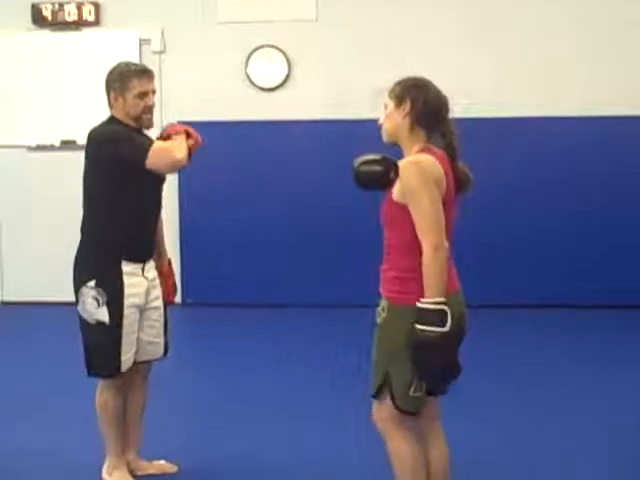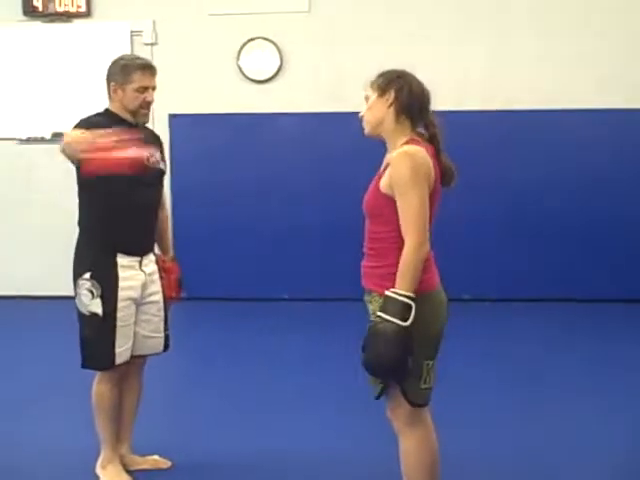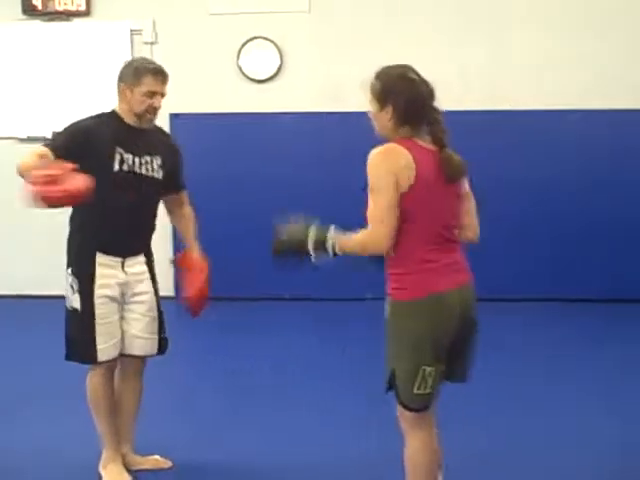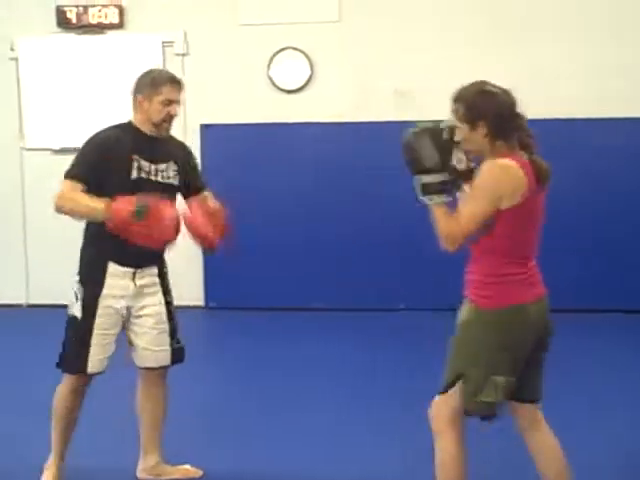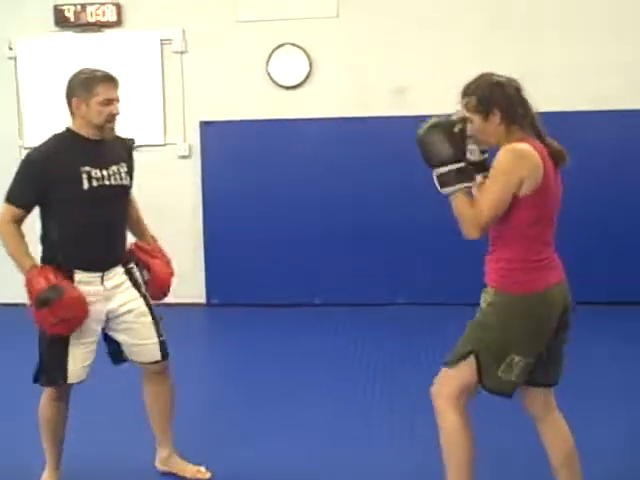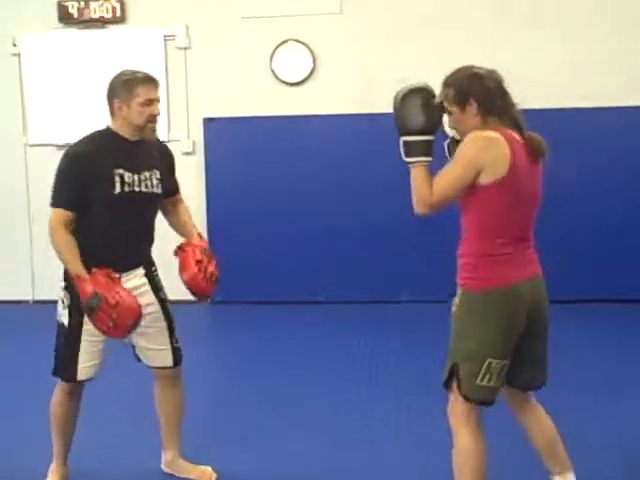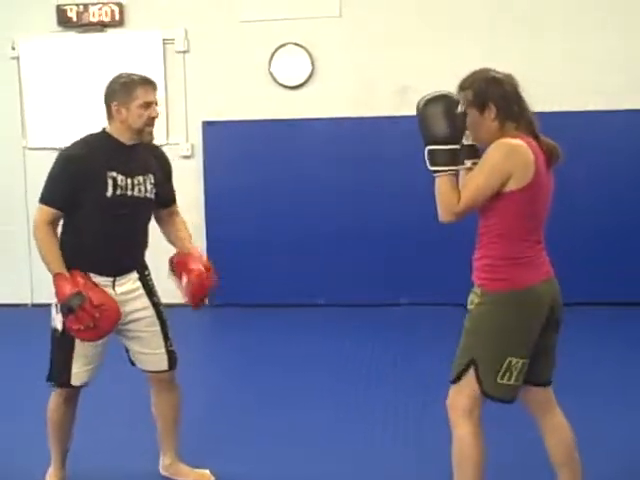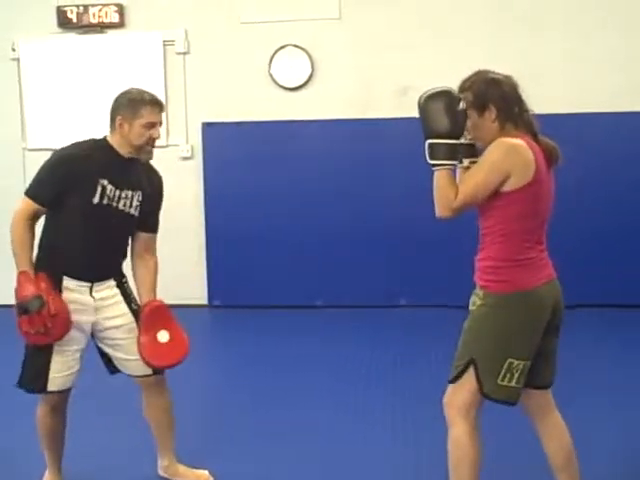
dt=0.5s
person 1, frame 1
left shoulder: (145, 141)
right shoulder: (107, 138)
right elbow: (173, 159)
left wrist: (163, 260)
right wrist: (179, 138)
left hip: (144, 270)
right hip: (106, 273)
left knee: (140, 368)
right knee: (113, 373)
person 1, frame 2
left shoulder: (152, 140)
right shoulder: (98, 127)
right elbow: (74, 143)
left wrist: (168, 256)
right wrist: (102, 148)
left hip: (146, 264)
right hip: (106, 266)
left knee: (137, 362)
right knee: (110, 365)
person 1, frame 3
left shoulder: (164, 145)
right shoulder: (90, 132)
left elbow: (177, 204)
right elbow: (28, 163)
left wrist: (193, 255)
right wrist: (47, 171)
left hip: (137, 263)
right hip: (93, 263)
left knee: (136, 359)
right knee: (100, 361)
person 1, frame 4
left shoulder: (178, 152)
right shoulder: (106, 144)
left elbow: (204, 203)
right elbow: (64, 200)
right wrist: (113, 211)
left hip: (151, 276)
right hip: (104, 274)
left knee: (155, 369)
right knee: (78, 374)
person 1, frame 5
left shoulder: (121, 148)
right shoulder: (46, 158)
left wrist: (149, 245)
right wrist: (35, 276)
left hip: (120, 276)
right hip: (70, 285)
left knee: (156, 365)
right knee: (58, 385)
person 1, frame 6
left shoulder: (159, 153)
right shoulder: (83, 156)
left elbow: (172, 203)
right elbow: (59, 226)
left wrist: (194, 241)
right wrist: (85, 282)
left hip: (140, 277)
right hip: (92, 282)
left knee: (169, 369)
right knee: (71, 381)
person 1, frame 7
left shoulder: (156, 160)
right shoulder: (78, 158)
left elbow: (168, 216)
right elbow: (43, 224)
left wrist: (189, 253)
right wrist: (63, 281)
left hip: (134, 283)
right hip: (84, 285)
left knee: (164, 374)
right knee: (67, 387)
person 1, frame 8
left shoulder: (150, 181)
right shoulder: (71, 161)
left elbow: (144, 251)
right elbow: (23, 217)
left wrist: (149, 306)
right wrist: (26, 279)
left hip: (111, 289)
right hip: (59, 290)
left knee: (154, 376)
right knee: (53, 394)
person 2, frame 1
left shoulder: (416, 166)
right shoulder: (433, 160)
left elbow: (435, 247)
left wrist: (433, 321)
right wrist: (393, 176)
left hip: (413, 308)
right hip: (430, 302)
left knee: (390, 418)
right knee: (422, 418)
person 2, frame 2
left shoulder: (406, 159)
right shoulder: (411, 152)
left elbow: (416, 244)
left wrist: (394, 316)
left hip: (402, 299)
right hip: (403, 298)
left knee: (406, 415)
right knee: (411, 409)
person 2, frame 3
left shoulder: (386, 158)
right shoulder: (449, 159)
left elbow: (379, 241)
right elbow: (470, 231)
left wrist: (316, 240)
left hip: (418, 301)
right hip: (459, 292)
left knee: (414, 416)
right knee: (419, 404)
person 2, frame 4
left shoulder: (498, 172)
right shoulder: (526, 167)
left elbow: (451, 238)
left wrist: (431, 180)
right wrist: (454, 177)
left hip: (495, 312)
right hip: (530, 306)
left knee: (444, 417)
right knee: (528, 418)
person 2, frame 5
left shoulder: (514, 156)
right shoulder: (540, 153)
left elbow: (474, 227)
left wrist: (448, 168)
right wrist: (469, 168)
left hip: (518, 297)
right hip: (549, 292)
left knee: (447, 394)
right knee: (541, 404)
person 2, frame 6
left shoulder: (482, 143)
right shoulder: (526, 147)
left elbow: (425, 202)
left wrist: (416, 140)
right wrist: (461, 152)
left hip: (489, 294)
right hip: (527, 288)
left knee: (462, 413)
right knee: (521, 399)
person 2, frame 7
left shoulder: (507, 151)
right shoulder: (532, 150)
left elbow: (450, 210)
right elbow: (476, 196)
left wrist: (441, 148)
right wrist: (466, 153)
left hip: (506, 297)
right hip: (537, 290)
left knee: (462, 407)
right knee: (540, 400)
person 2, frame 8
left shoulder: (507, 150)
right shoulder: (531, 149)
left elbow: (448, 205)
right elbow: (475, 194)
left wrist: (441, 145)
right wrist: (462, 153)
left hip: (508, 297)
right hip: (538, 291)
left knee: (458, 406)
right knee: (539, 403)
